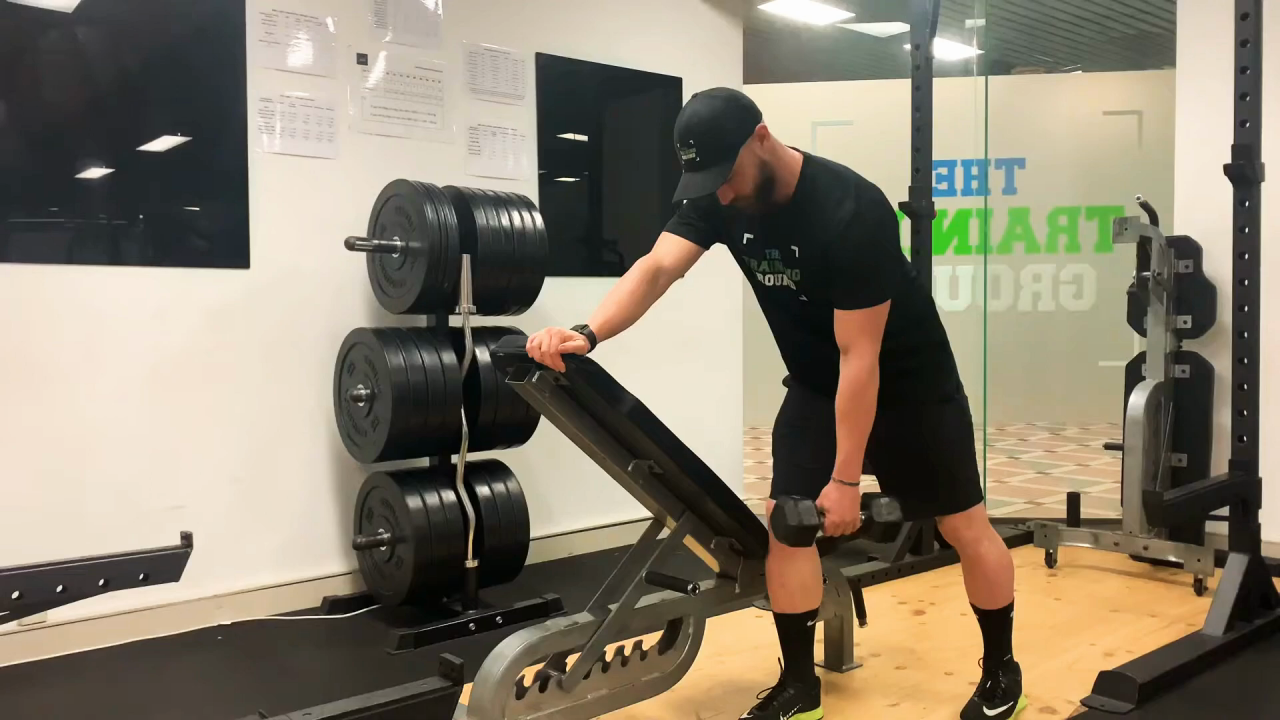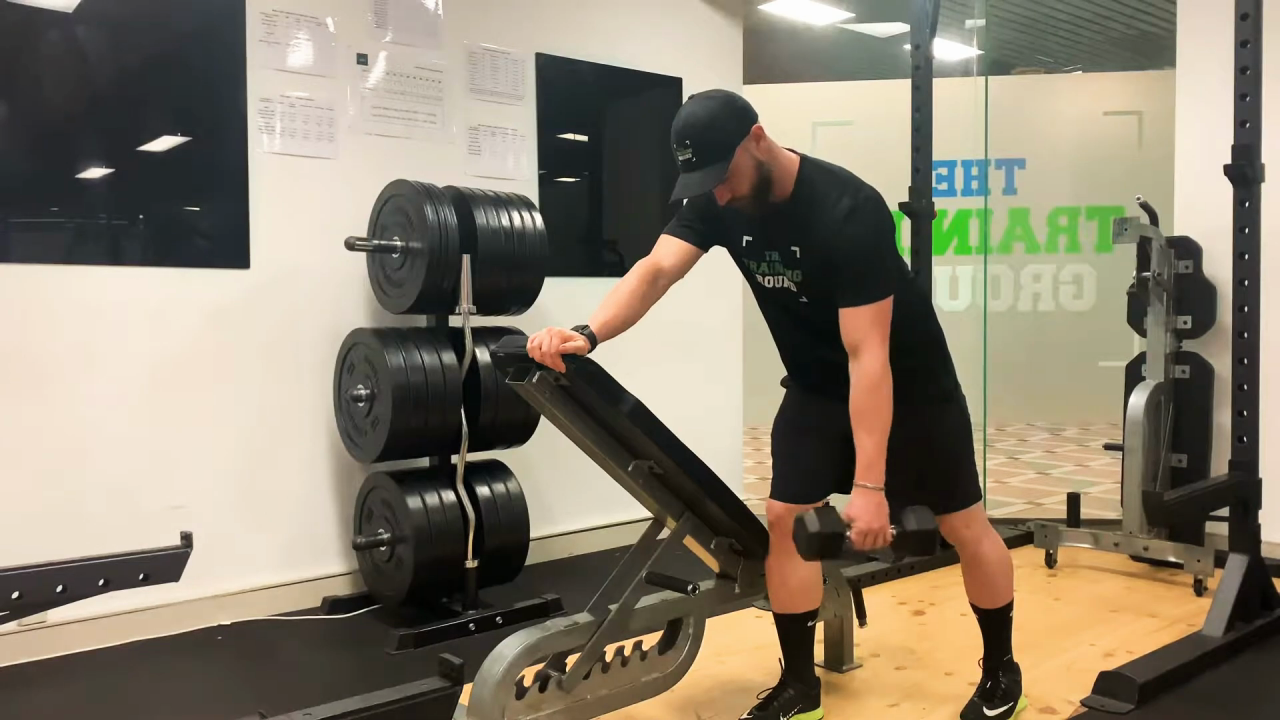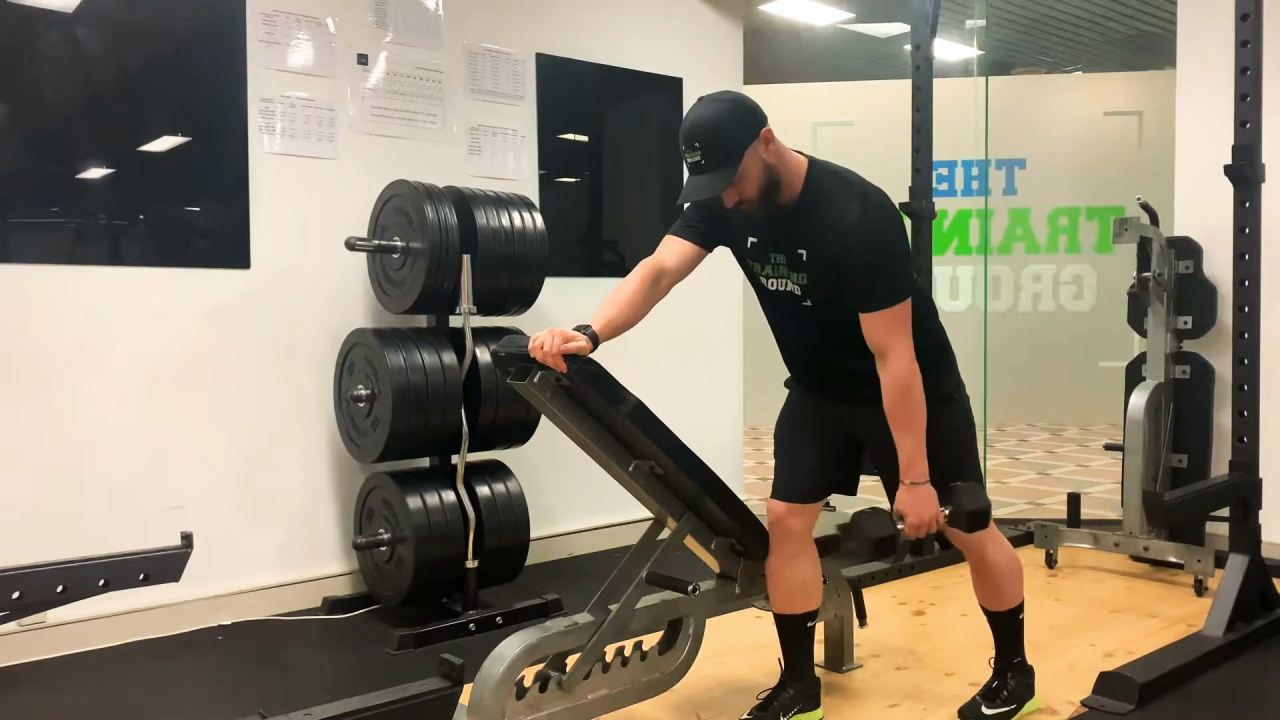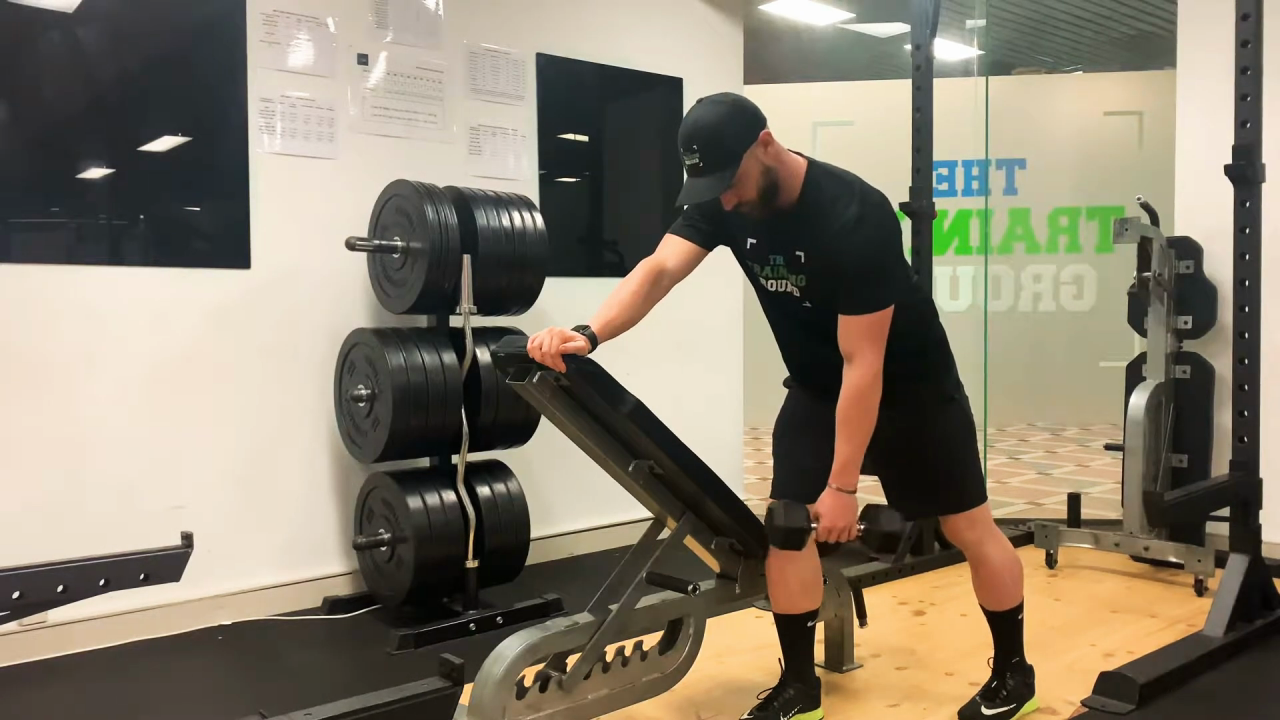
dt=1s
person 1, frame 1
left shoulder: (851, 212)
right shoulder: (718, 199)
left elbow: (860, 358)
right elbow: (658, 266)
left wrist: (846, 479)
right wrist: (587, 332)
left hip: (908, 381)
right hip: (816, 383)
left knee: (964, 526)
left ankle: (1001, 669)
person 1, frame 2
left shoulder: (849, 212)
right shoulder: (715, 203)
left elbow: (868, 356)
right elbow: (657, 269)
left wrist: (868, 486)
right wrist: (588, 333)
left hip: (906, 381)
right hip: (814, 384)
left knee: (963, 525)
right knee: (785, 518)
left ankle: (1000, 669)
person 1, frame 3
left shoulder: (857, 215)
right shoulder: (720, 204)
left elbow: (893, 359)
right elbow: (659, 269)
left wrist: (916, 479)
right wrist: (589, 332)
left hip: (912, 385)
right hip: (818, 387)
left knee: (964, 525)
right knee: (786, 519)
person 1, frame 4
left shoulder: (855, 216)
right shoulder: (721, 203)
left elbow: (864, 366)
right elbow: (660, 269)
left wrist: (841, 487)
right wrist: (587, 333)
left hip: (908, 383)
right hip: (816, 385)
left knee: (969, 527)
